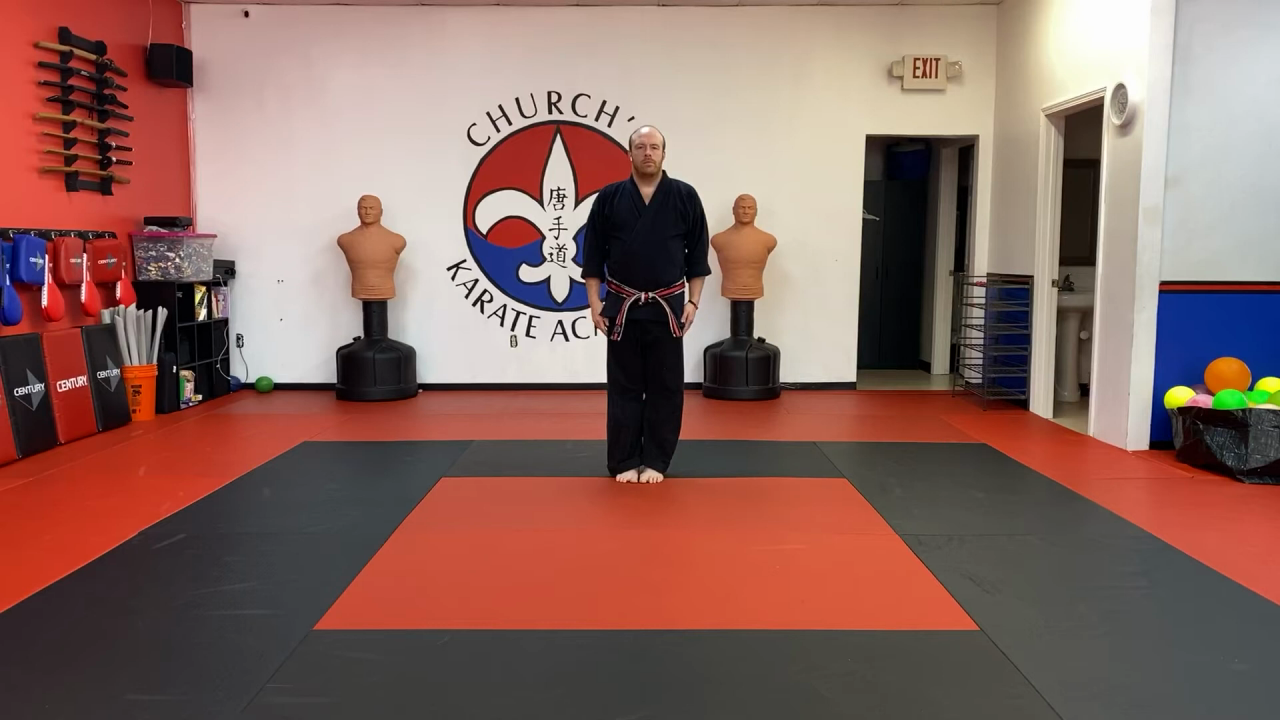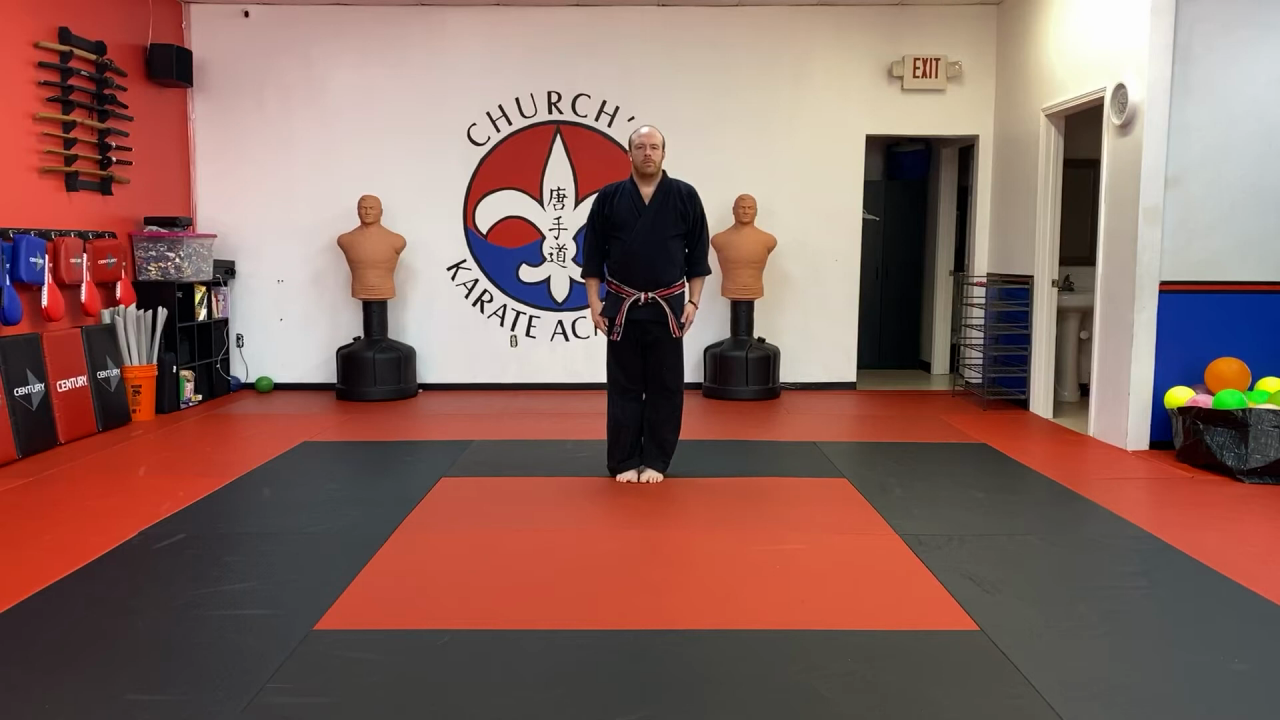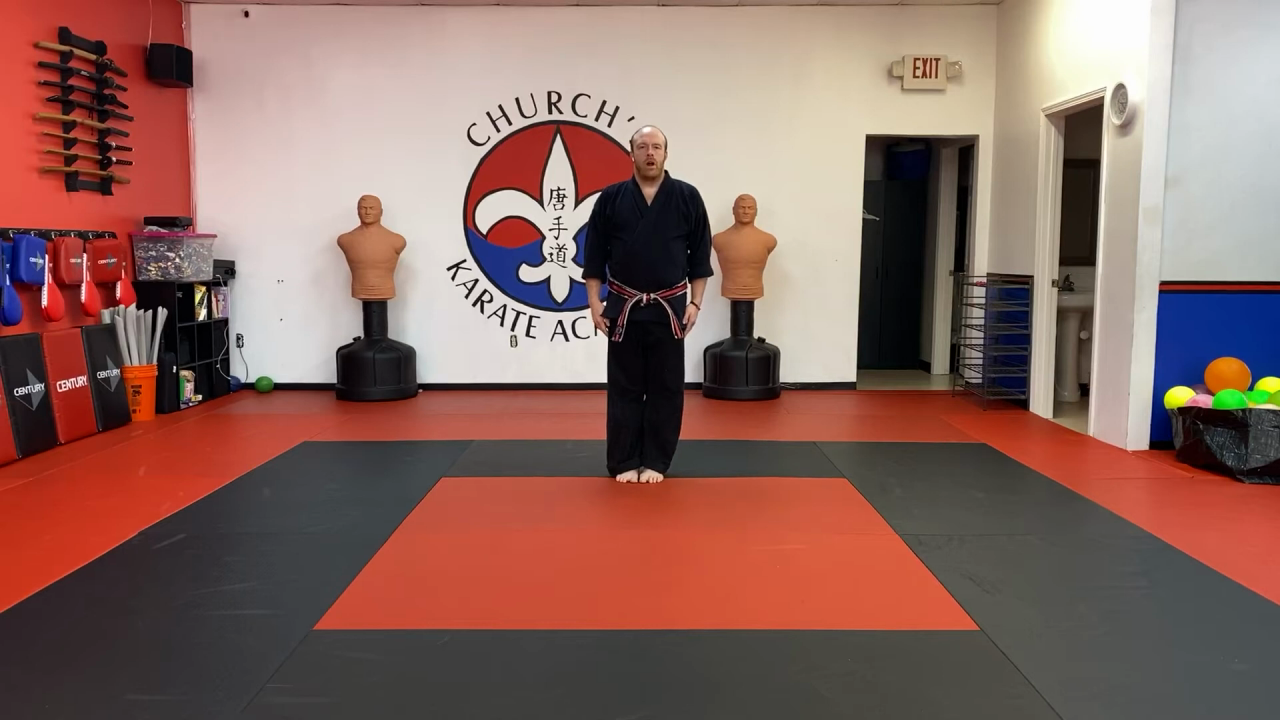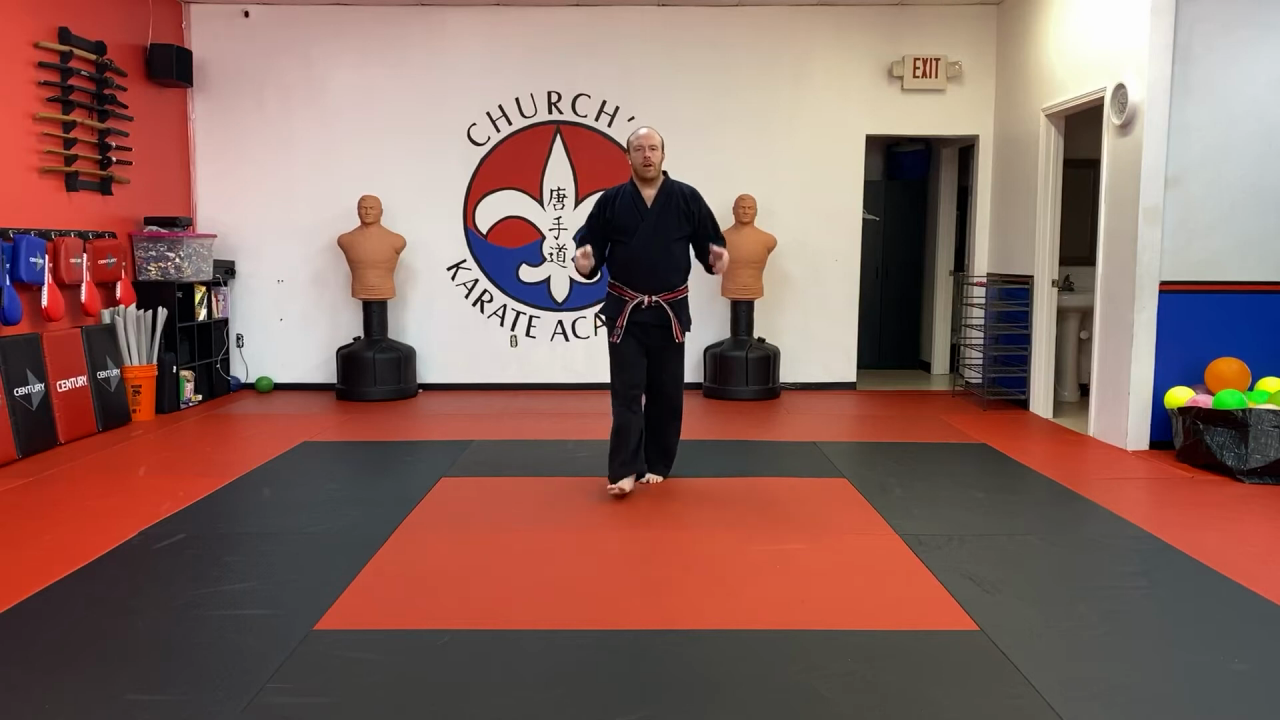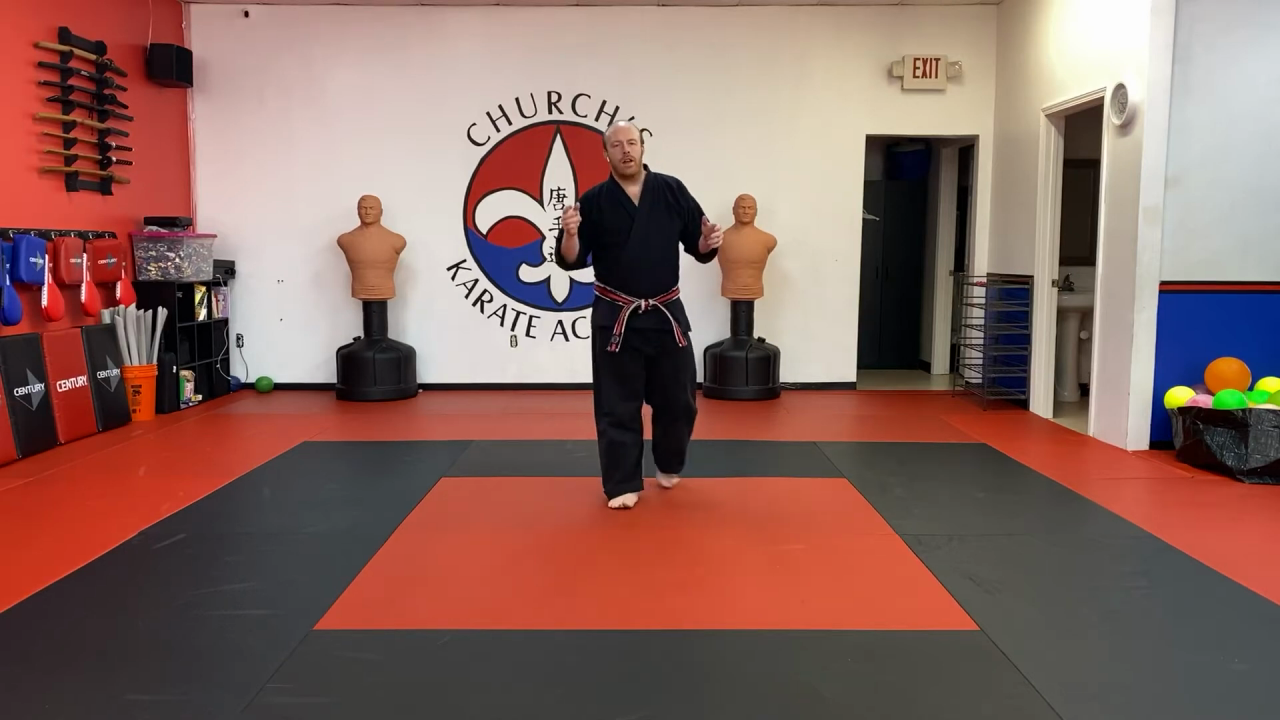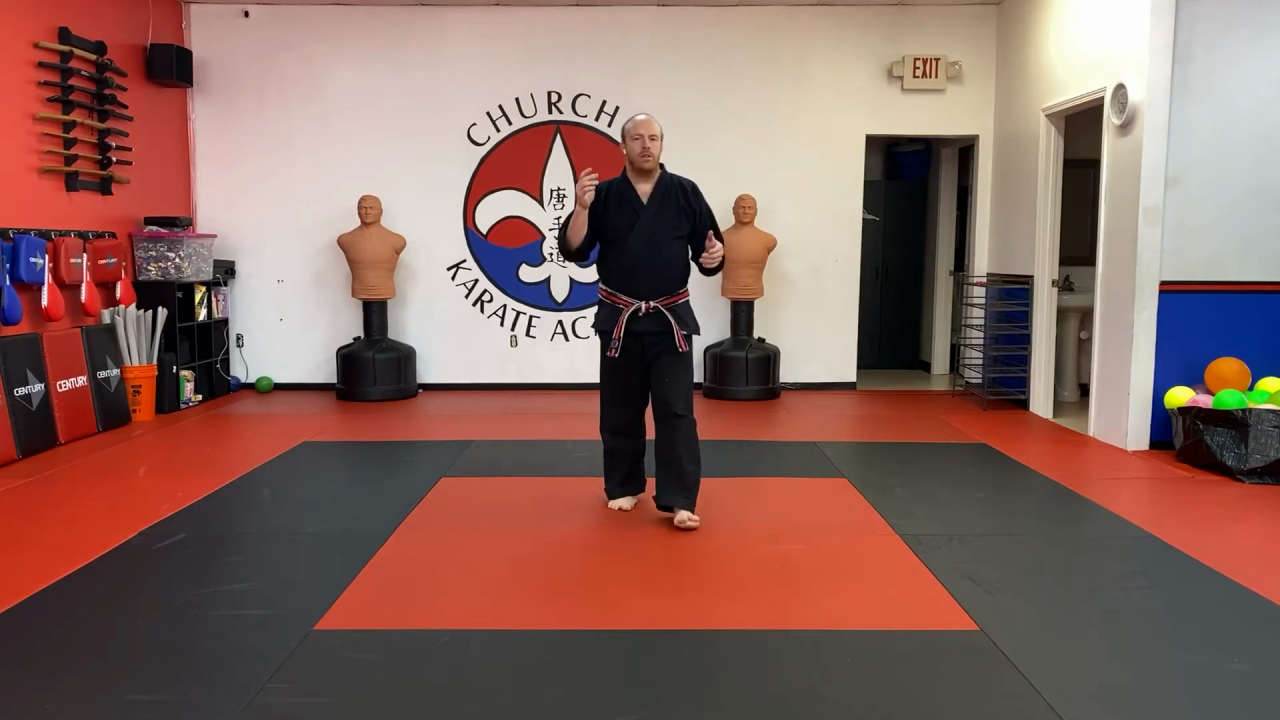
dt=0.5s
person 1, frame 1
left shoulder: (684, 197)
right shoulder: (609, 198)
left elbow: (697, 254)
right elbow: (593, 254)
left wrist: (692, 301)
right wrist: (595, 302)
left hip: (667, 307)
right hip: (622, 307)
left knee: (665, 387)
right knee: (624, 387)
left ankle: (655, 461)
right ankle: (624, 462)
person 1, frame 2
left shoulder: (685, 196)
right shoulder: (609, 198)
left elbow: (697, 254)
right elbow: (593, 254)
left wrist: (693, 302)
right wrist: (595, 301)
left hip: (667, 306)
right hip: (622, 307)
left knee: (665, 387)
right knee: (624, 387)
left ankle: (655, 461)
right ankle: (624, 462)
person 1, frame 3
left shoulder: (687, 197)
right shoulder: (611, 198)
left elbow: (700, 253)
right elbow: (595, 254)
left wrist: (695, 300)
right wrist: (595, 301)
left hip: (669, 308)
right hip: (624, 307)
left knee: (666, 390)
right knee: (624, 389)
left ankle: (654, 462)
right ankle: (624, 462)
person 1, frame 4
left shoulder: (687, 198)
right shoulder: (610, 201)
left elbow: (708, 242)
right elbow: (591, 246)
left wrist: (718, 256)
right wrist: (584, 260)
left hip: (669, 310)
right hip: (624, 310)
left knee: (666, 392)
right knee: (626, 391)
left ankle: (656, 464)
right ankle: (625, 470)
person 1, frame 5
left shoulder: (672, 191)
right shoulder: (593, 200)
left elbow: (696, 245)
right elbow: (571, 260)
left wrist: (709, 242)
right wrist: (570, 233)
left hip: (665, 313)
right hip: (615, 315)
left knee: (677, 399)
right knee: (617, 405)
left ankle: (669, 464)
right ankle: (623, 483)
person 1, frame 6
left shoulder: (685, 192)
right shoulder: (603, 195)
left elbow: (707, 246)
right elbow: (573, 251)
left wrist: (712, 256)
right wrist: (582, 208)
left hip: (671, 318)
right hip: (620, 317)
left knee: (676, 409)
right knee: (620, 408)
left ankle: (679, 501)
right ankle: (624, 486)
